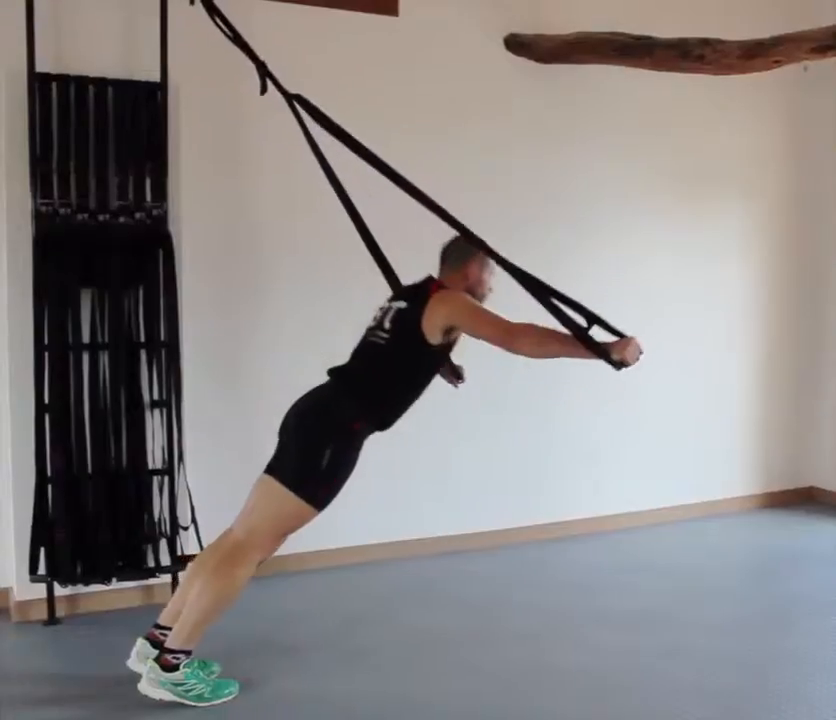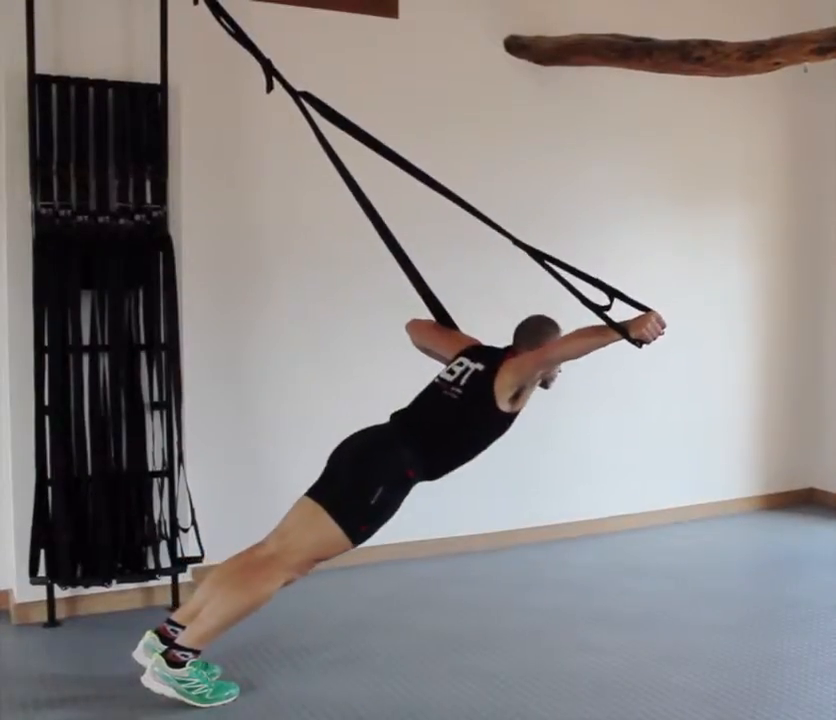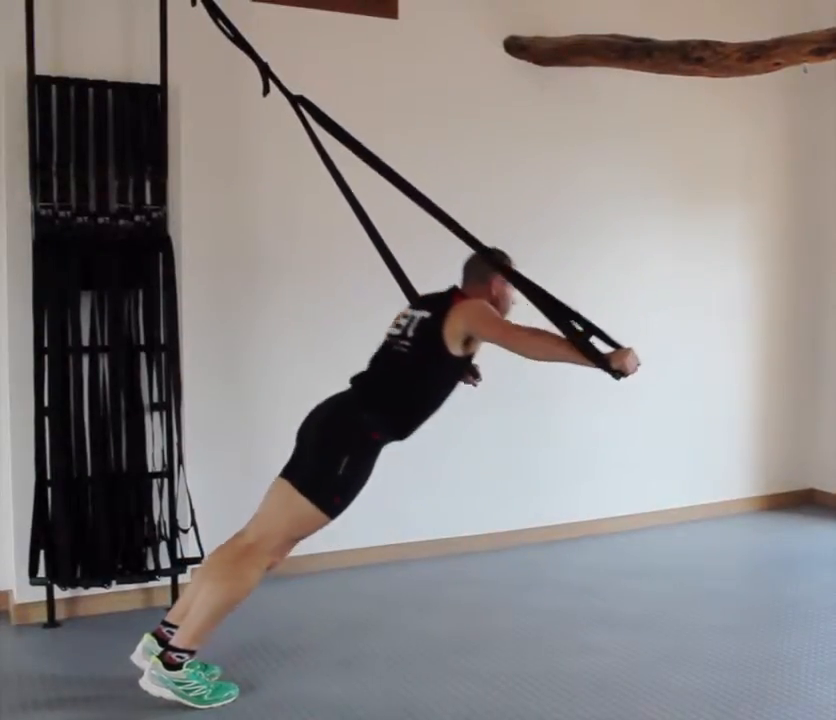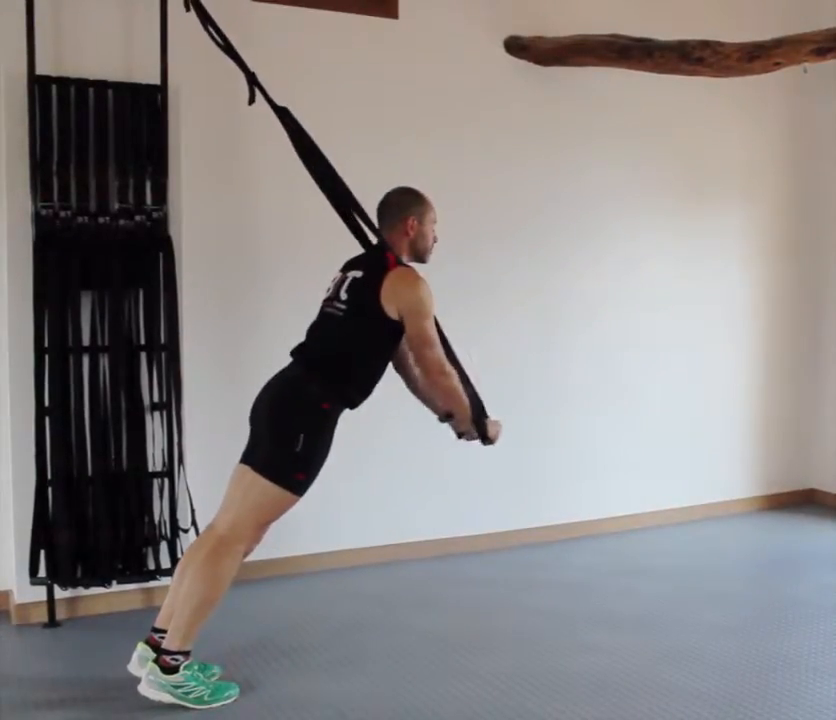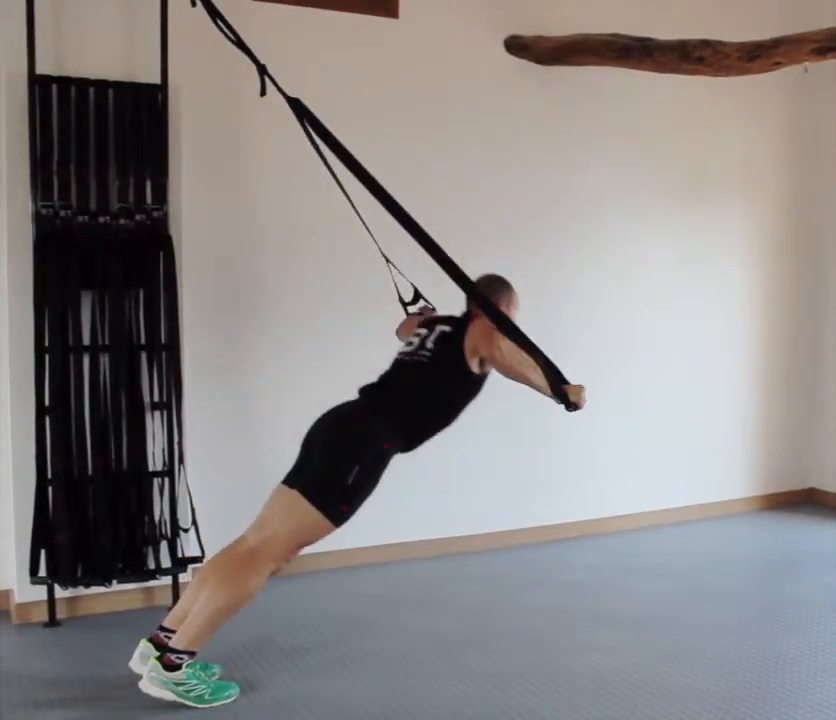
dt=1s
person 1, frame 1
left shoulder: (410, 297)
right shoulder: (450, 304)
right elbow: (519, 339)
left wrist: (439, 364)
right wrist: (606, 351)
left hip: (318, 414)
right hip: (335, 428)
left knee: (247, 536)
right knee: (252, 541)
left ankle: (158, 640)
right ankle: (171, 664)
person 1, frame 2
left shoulder: (473, 352)
right shoulder: (516, 373)
left elbow: (416, 326)
right elbow: (560, 348)
right wrist: (627, 330)
left hip: (368, 450)
right hip: (386, 468)
left knee: (277, 551)
right knee: (284, 559)
left ankle: (167, 635)
right ankle: (177, 660)
person 1, frame 3
left shoulder: (429, 305)
right shoulder: (469, 313)
right elbow: (525, 340)
left wrist: (452, 361)
right wrist: (606, 359)
left hip: (338, 421)
right hip: (352, 437)
left knee: (260, 539)
right knee: (263, 544)
left ankle: (163, 640)
right ankle: (174, 662)
person 1, frame 4
left shoulder: (359, 270)
right shoulder: (407, 283)
left elbow: (403, 359)
right elbow: (435, 368)
left wrist: (443, 414)
right wrist: (472, 423)
left hip: (288, 398)
right hip: (306, 412)
left knee: (229, 530)
right knee: (235, 536)
left ankle: (157, 645)
right ankle: (169, 666)
person 1, frame 5
left shoulder: (436, 326)
right shoulder: (483, 332)
right elbow: (504, 356)
right wrist: (563, 391)
left hip: (342, 428)
right hip: (362, 446)
left knee: (260, 544)
right knee: (268, 550)
left ankle: (161, 642)
right ankle: (174, 662)
